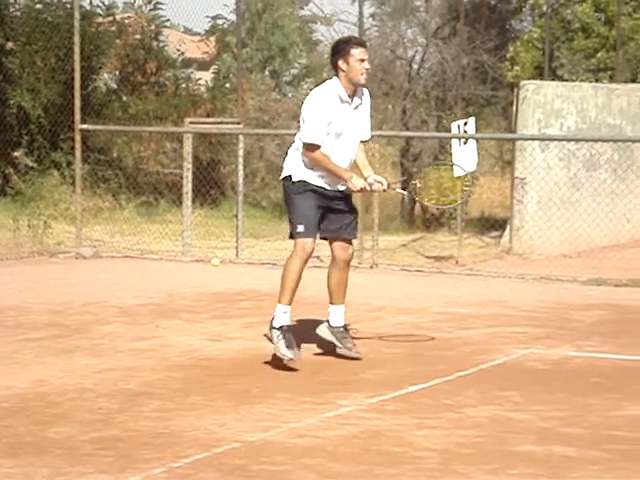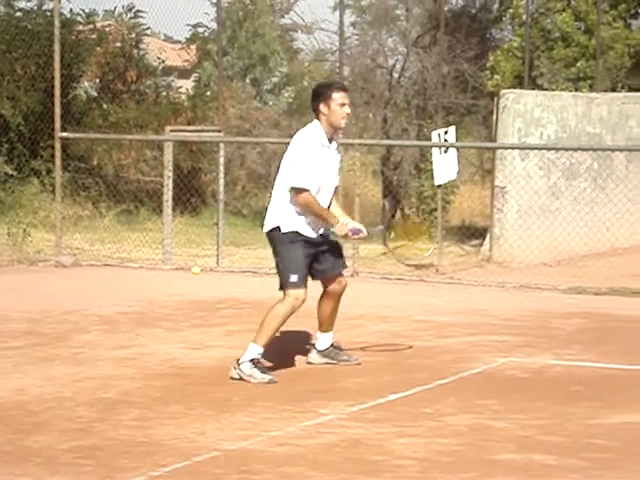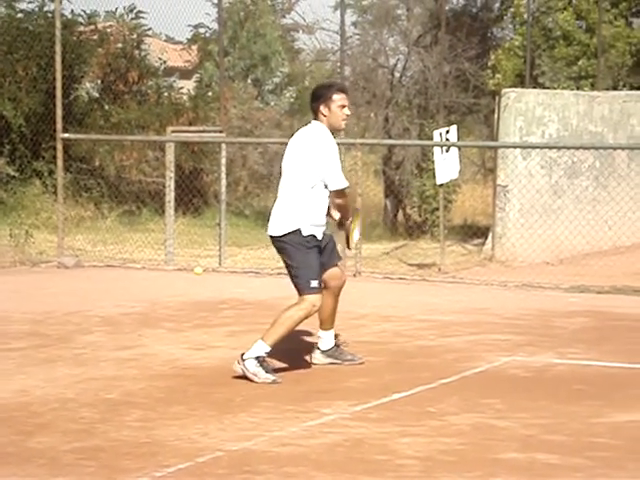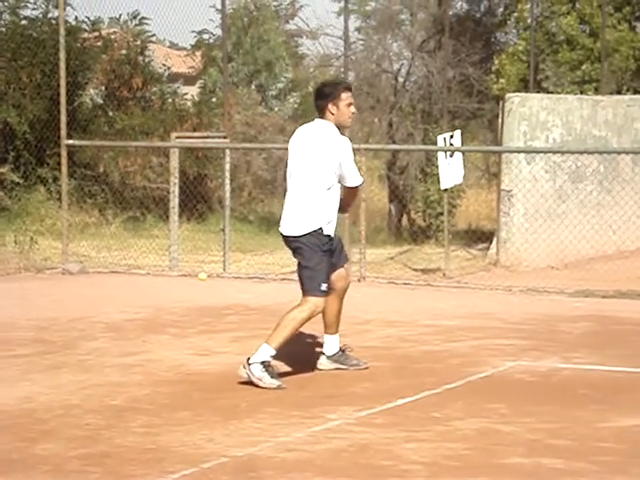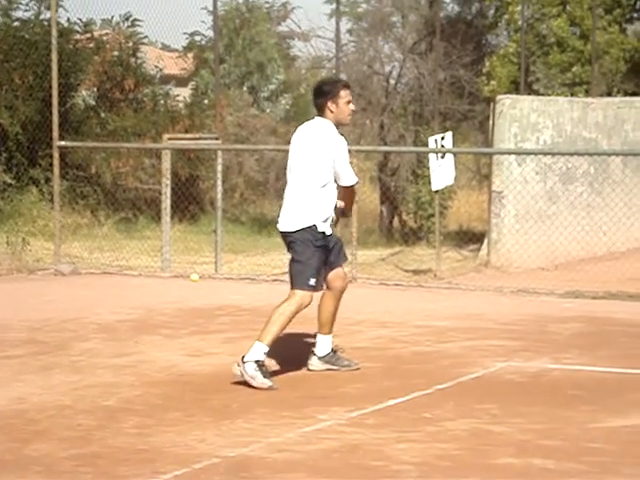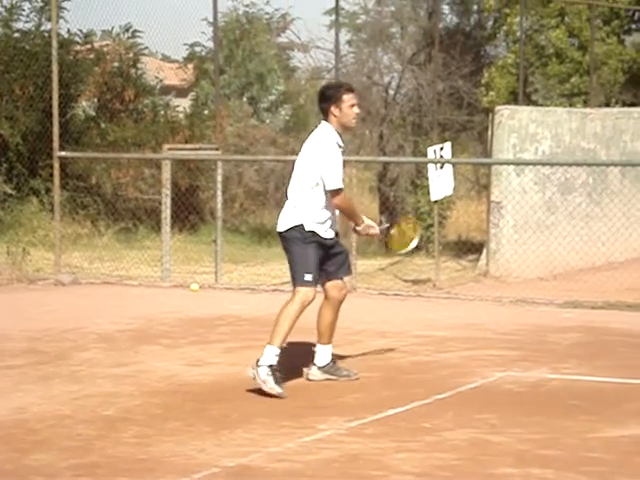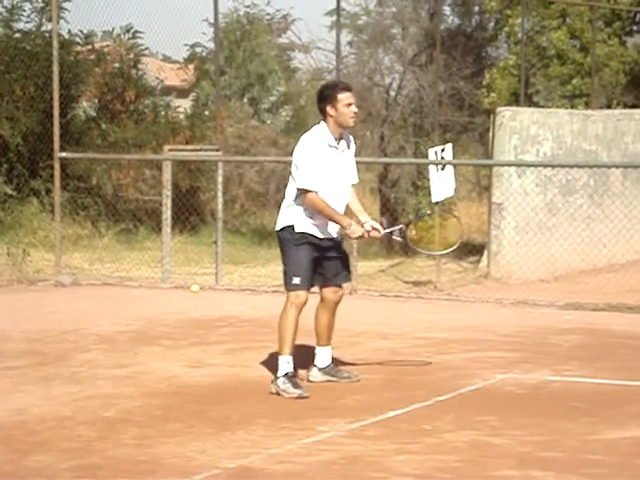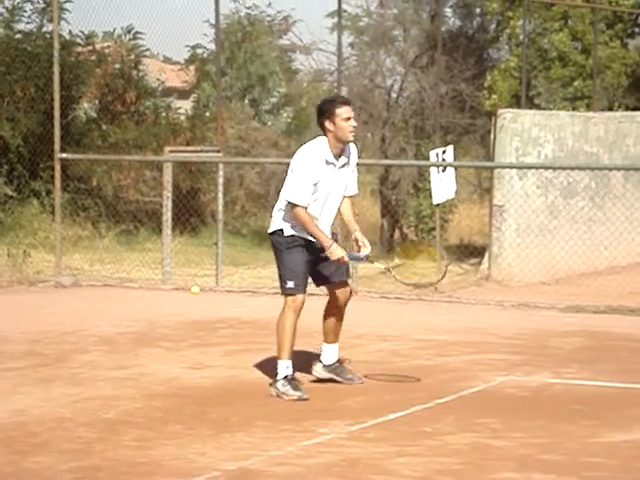
dt=0.2s
person 1, frame 1
left shoulder: (363, 97)
right shoulder: (320, 99)
right elbow: (310, 151)
left wrist: (368, 173)
right wrist: (349, 177)
left hip: (336, 187)
right hip: (304, 181)
left knee: (343, 253)
right knee: (304, 247)
left ankle: (335, 325)
right ankle: (280, 324)
person 1, frame 2
left shoulder: (332, 142)
right shoulder: (306, 142)
right elbow: (300, 195)
left wrist: (345, 221)
right wrist: (334, 223)
left hip: (314, 230)
right hip: (287, 228)
left knee: (337, 285)
right knee: (295, 296)
left ankle: (323, 348)
right ankle: (247, 361)
person 1, frame 3
left shoulder: (307, 136)
right shoulder: (323, 144)
right elbow: (339, 195)
left wrist: (333, 213)
right wrist: (345, 218)
left hip: (307, 228)
right hip: (295, 231)
left knee: (335, 279)
right knee: (311, 302)
left ankle: (326, 347)
right ankle: (252, 357)
person 1, frame 4
left shoulder: (301, 133)
right shoulder: (338, 143)
right elbow: (351, 189)
left wrist: (334, 201)
right wrist: (343, 205)
left hip: (313, 226)
right hip: (311, 230)
left knee: (340, 282)
right knee: (313, 303)
left ankle: (331, 352)
right ankle: (258, 361)
person 1, frame 5
left shoulder: (304, 131)
right shoulder: (334, 141)
right elbow: (348, 189)
left wrist: (332, 204)
right wrist: (344, 209)
left hip: (313, 224)
right hip: (307, 226)
left knee: (338, 281)
right knee: (301, 297)
left ankle: (323, 353)
right ankle: (252, 360)
person 1, frame 6
left shoulder: (329, 139)
right shoulder: (324, 143)
right elbow: (335, 196)
left wrist: (357, 220)
right wrist: (360, 221)
left hip: (321, 229)
right hip: (301, 227)
left knee: (336, 292)
right knee: (304, 294)
left ankle: (322, 362)
right ankle: (266, 364)
person 1, frame 7
left shoulder: (347, 142)
right shoulder: (311, 144)
left elbow: (348, 189)
right elbow: (309, 196)
left wrist: (365, 219)
right wrist: (346, 223)
left hip: (327, 233)
right hip: (297, 229)
left knee: (332, 295)
right knee: (297, 298)
left ankle: (322, 364)
right ankle: (284, 373)
person 1, frame 8
left shoulder: (351, 153)
right shoulder: (307, 158)
left elbow: (345, 198)
right elbow: (297, 210)
left wrist: (355, 232)
right wrist: (329, 244)
left hip: (321, 237)
right hip: (290, 234)
left knee: (341, 292)
right knee: (295, 301)
left ankle: (328, 362)
right ankle: (283, 376)
